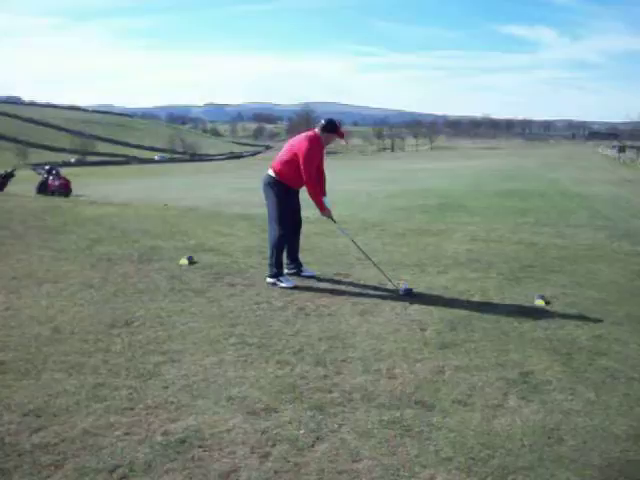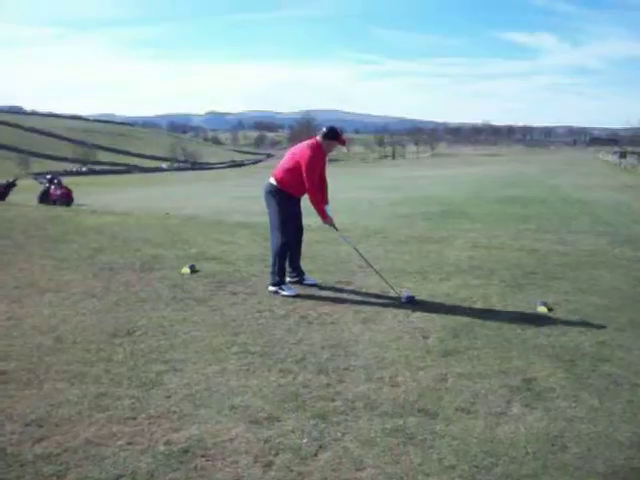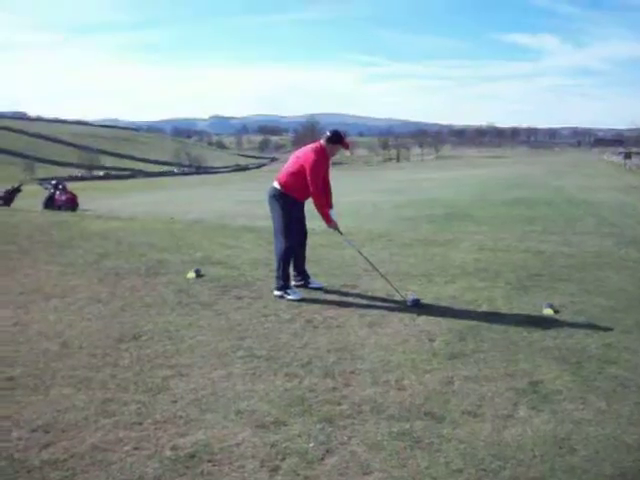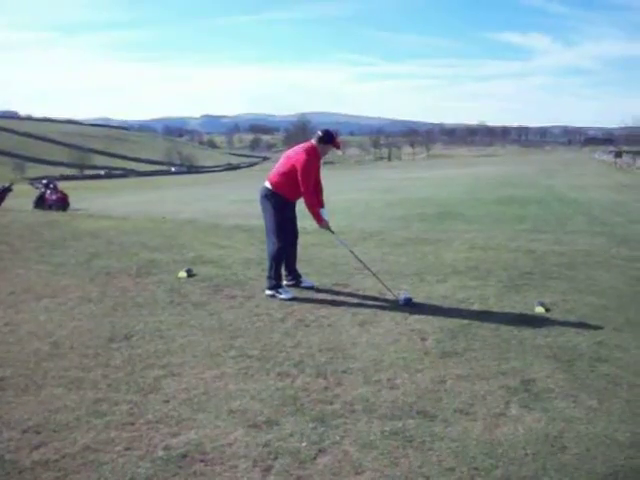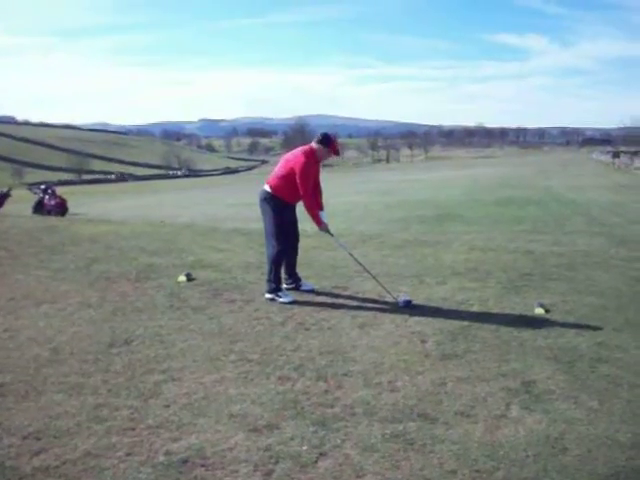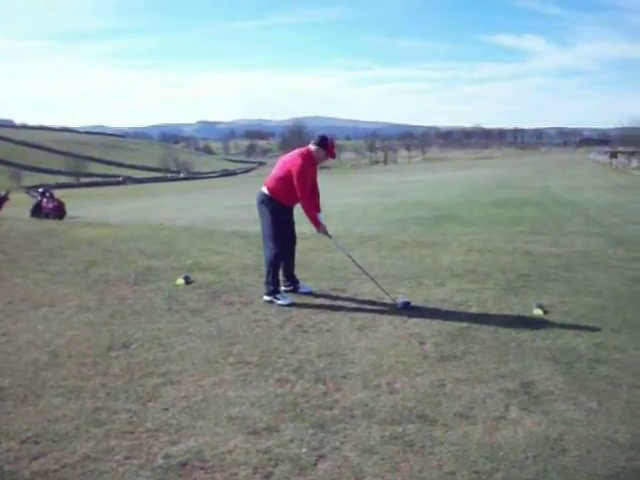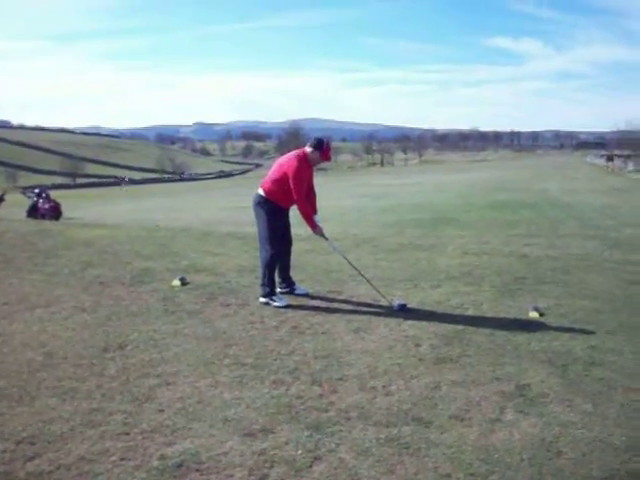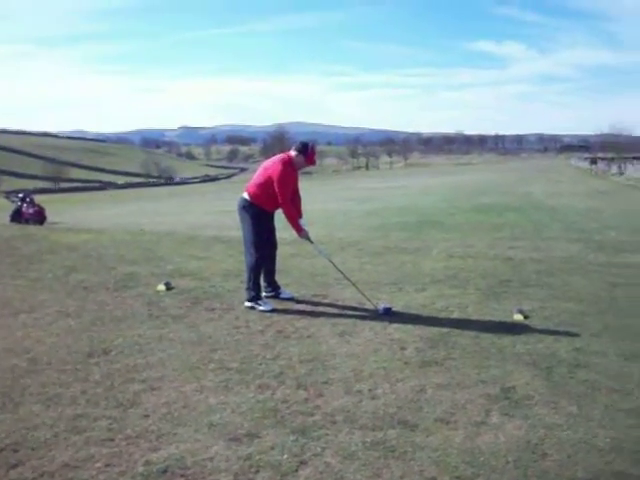
dt=0.2s
person 1, frame 1
left shoulder: (317, 144)
right shoulder: (307, 146)
left elbow: (319, 173)
right elbow: (309, 181)
left wrist: (324, 200)
right wrist: (322, 207)
left hip: (289, 186)
right hip: (276, 184)
left knee: (295, 225)
right knee: (280, 228)
left ankle: (293, 265)
right ankle: (274, 274)
person 1, frame 2
left shoulder: (319, 152)
right shoulder: (309, 154)
left elbow: (321, 181)
right elbow: (312, 189)
left wrist: (326, 208)
right wrist: (324, 215)
left hip: (291, 194)
right hip: (278, 193)
left knee: (296, 233)
right knee: (283, 236)
left ankle: (295, 274)
right ankle: (276, 282)
person 1, frame 3
left shoulder: (321, 155)
right shoulder: (314, 158)
left elbow: (325, 185)
right elbow: (316, 193)
left wrist: (330, 212)
right wrist: (328, 220)
left hip: (294, 198)
right hip: (282, 197)
left knee: (300, 238)
right knee: (287, 241)
left ankle: (300, 277)
right ankle: (281, 286)
person 1, frame 4
left shoulder: (313, 155)
right shoulder: (305, 157)
left elbow: (316, 185)
right elbow: (307, 192)
left wrist: (322, 211)
right wrist: (319, 219)
left hip: (286, 198)
right hip: (273, 197)
left knee: (291, 237)
right knee: (279, 241)
left ankle: (291, 277)
right ankle: (273, 286)
person 1, frame 5
left shoulder: (313, 158)
right shoulder: (303, 160)
left elbow: (315, 188)
right elbow: (306, 195)
left wrist: (321, 214)
right wrist: (319, 222)
left hip: (285, 201)
right hip: (272, 200)
left knee: (292, 240)
right knee: (278, 244)
left ankle: (291, 280)
right ankle: (273, 289)
person 1, frame 6
left shoulder: (310, 161)
right shoulder: (300, 162)
left elbow: (313, 190)
right elbow: (304, 197)
left wrist: (319, 216)
right wrist: (317, 224)
left hip: (283, 203)
right hip: (270, 202)
left knee: (289, 243)
right knee: (276, 246)
left ankle: (289, 282)
right ankle: (271, 291)
person 1, frame 7
left shoulder: (306, 163)
right shoulder: (296, 164)
left elbow: (310, 192)
right elbow: (300, 199)
left wrist: (315, 218)
right wrist: (313, 226)
left hip: (279, 205)
right hip: (266, 204)
left knee: (285, 245)
right knee: (271, 248)
left ankle: (285, 284)
right ankle: (267, 293)
person 1, frame 8
left shoulder: (291, 166)
right shoulder: (281, 168)
left elbow: (295, 196)
right elbow: (285, 203)
left wrist: (301, 222)
right wrist: (299, 229)
left hip: (264, 209)
right hip: (251, 208)
left knee: (270, 249)
right knee: (256, 252)
left ankle: (271, 288)
right ankle: (252, 297)
